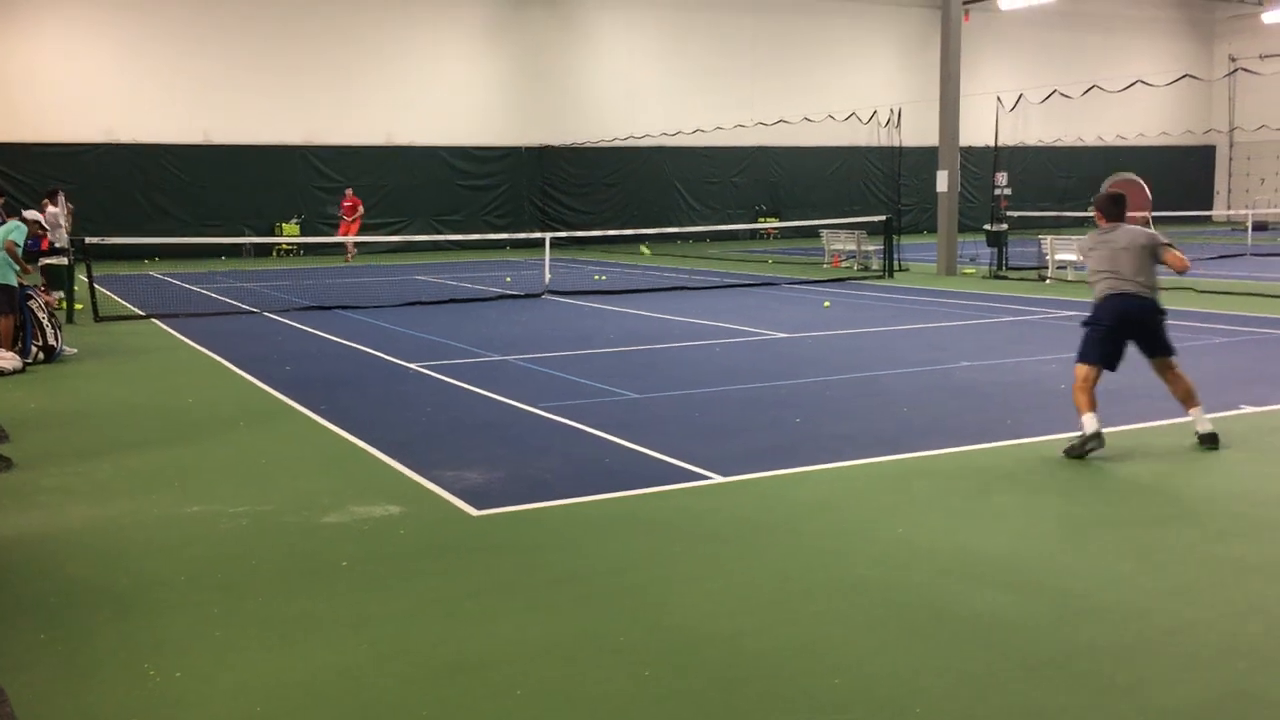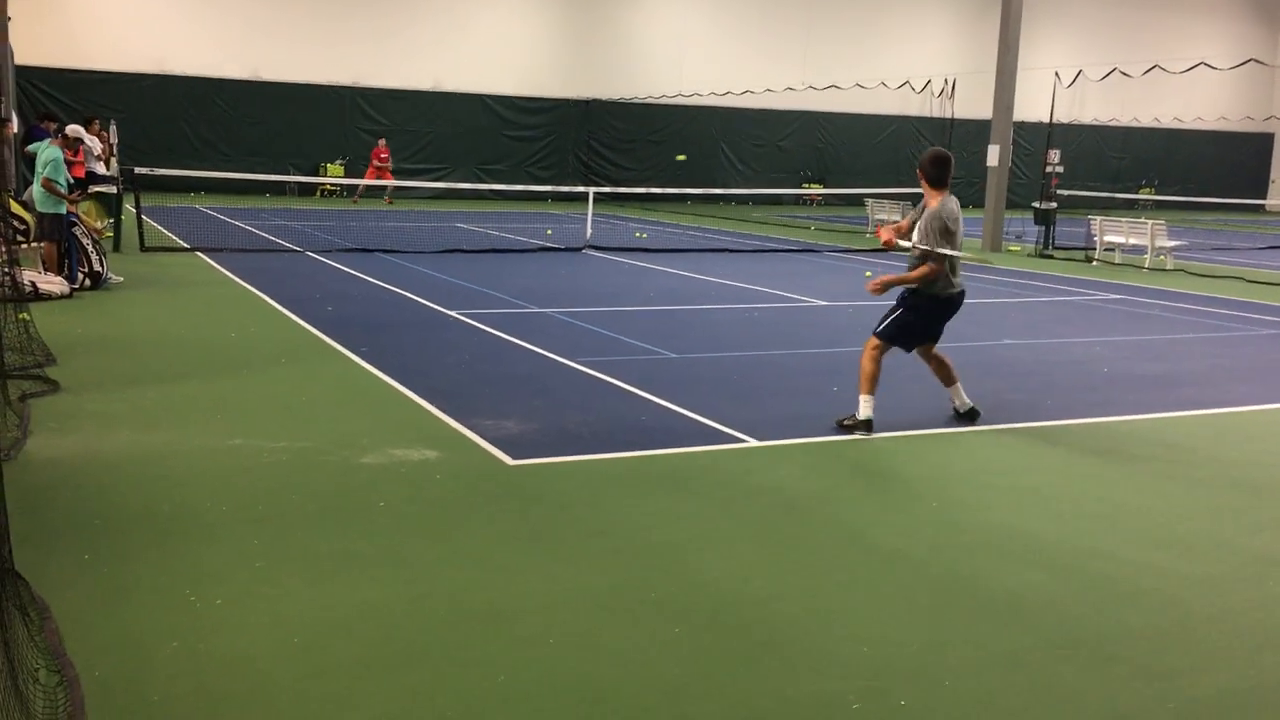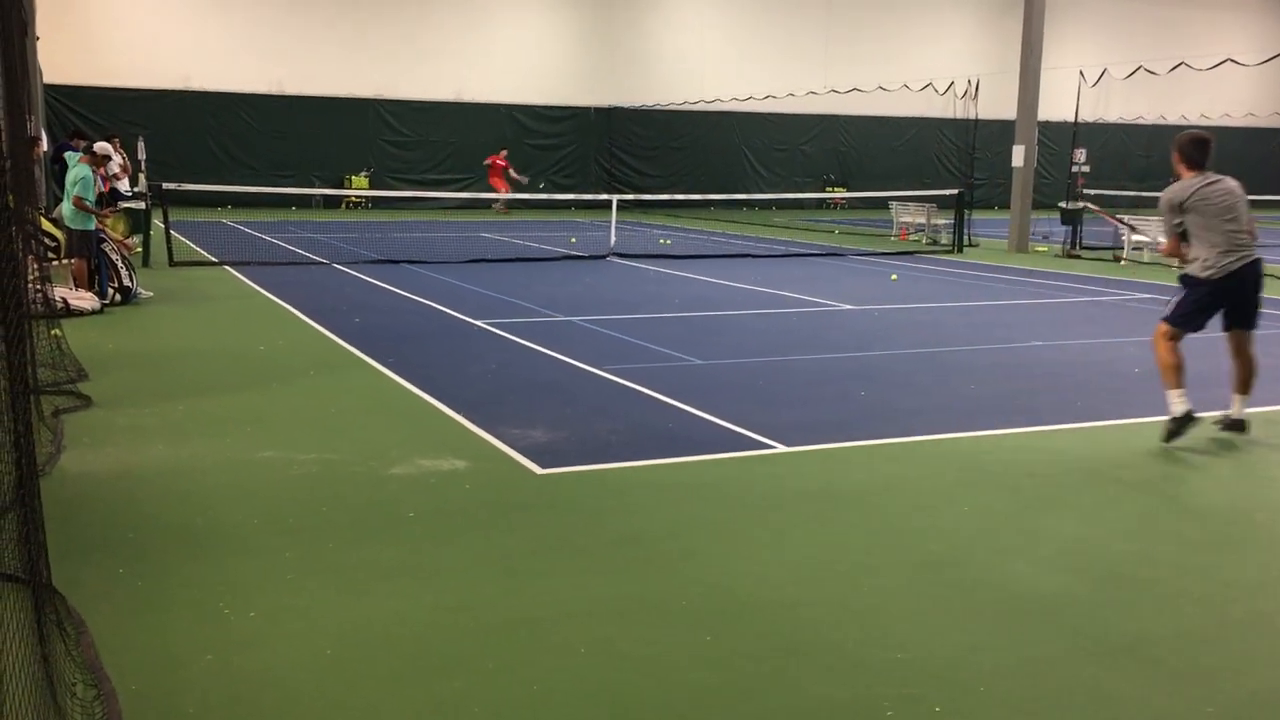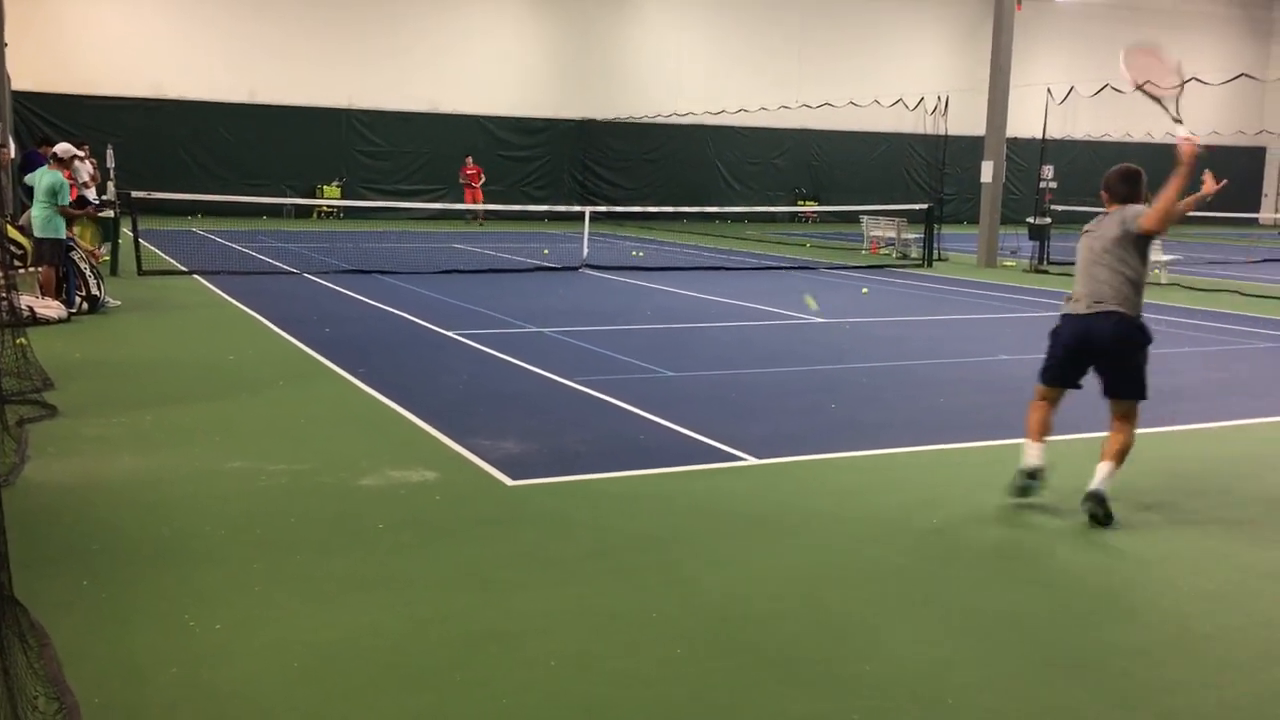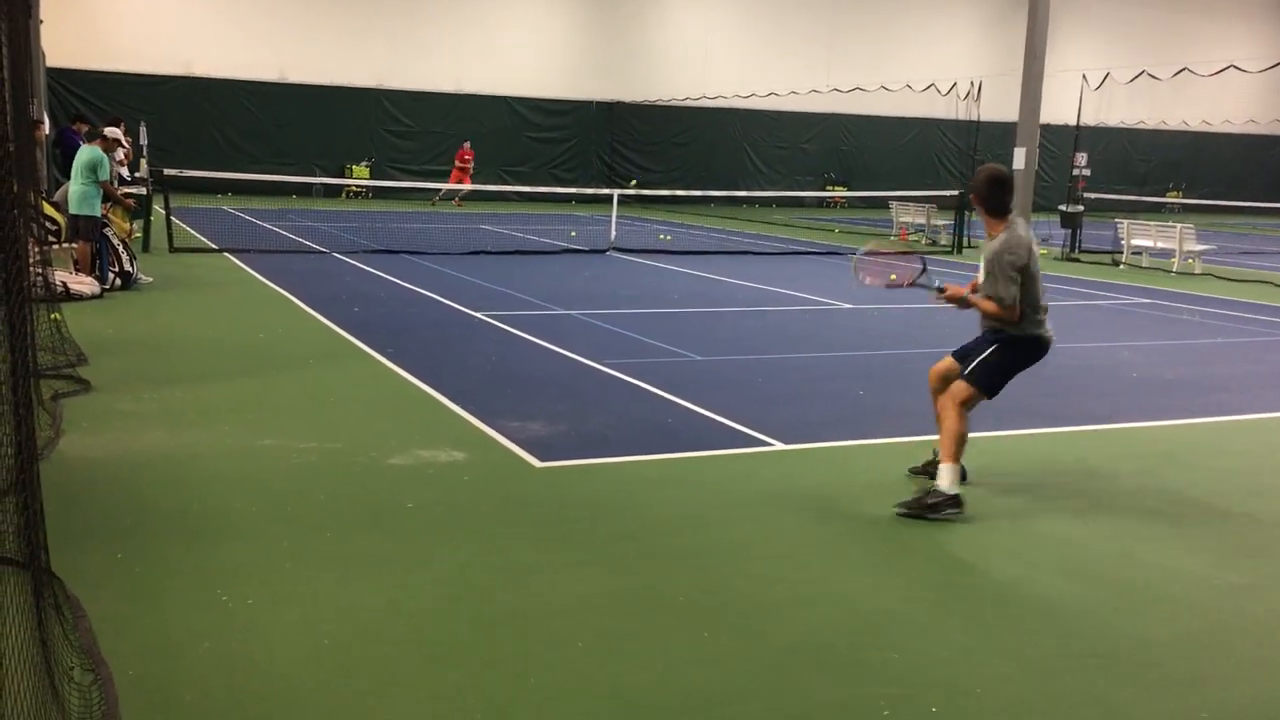
dt=1s
person 1, frame 1
left shoulder: (1088, 243)
right shoulder: (1144, 235)
right elbow: (1182, 266)
right wrist: (1161, 250)
left hip: (1108, 308)
right hip: (1145, 307)
left knee: (1083, 383)
right knee: (1168, 371)
left ankle: (1091, 433)
right ankle: (1205, 430)
person 1, frame 2
left shoulder: (939, 216)
right shoulder: (937, 203)
left elbow: (934, 269)
right elbow: (903, 227)
left wrist: (891, 281)
right wrist: (889, 232)
left hip: (929, 297)
right hip: (948, 296)
left knee: (874, 349)
right knee: (926, 350)
left ankle: (863, 417)
right ankle: (965, 406)
person 1, frame 3
left shoulder: (1173, 196)
right shoulder: (1233, 186)
left elbow: (1174, 250)
right elbow: (1250, 234)
left wrist: (1179, 249)
left hip: (1209, 278)
right hip: (1248, 270)
left knee: (1164, 337)
right knee: (1240, 344)
left ankle: (1180, 411)
right ankle: (1237, 414)
person 1, frame 4
left shoulder: (1092, 227)
right shoulder: (1131, 216)
right elbow: (1154, 222)
left wrist: (1196, 197)
right wrist: (1183, 167)
left hip: (1074, 322)
right hip: (1122, 327)
left knee: (1044, 399)
right knee: (1123, 419)
left ankle: (1032, 466)
right ankle: (1097, 488)
person 1, frame 5
left shoulder: (1003, 251)
right shoulder: (1016, 227)
left elbow: (1007, 313)
left wrist: (966, 299)
right wrist: (973, 289)
left hip: (1016, 339)
right hip: (1024, 335)
left knee: (953, 400)
right knee: (939, 376)
left ankle: (944, 492)
right ankle: (948, 465)
